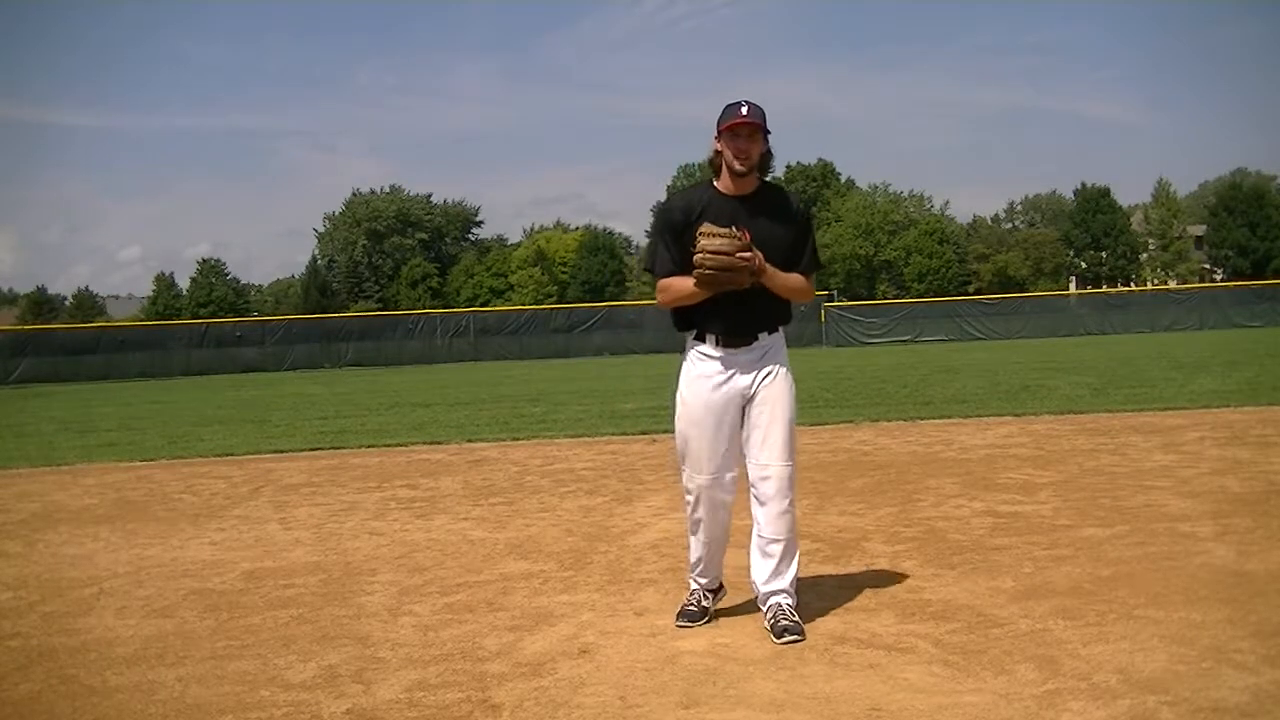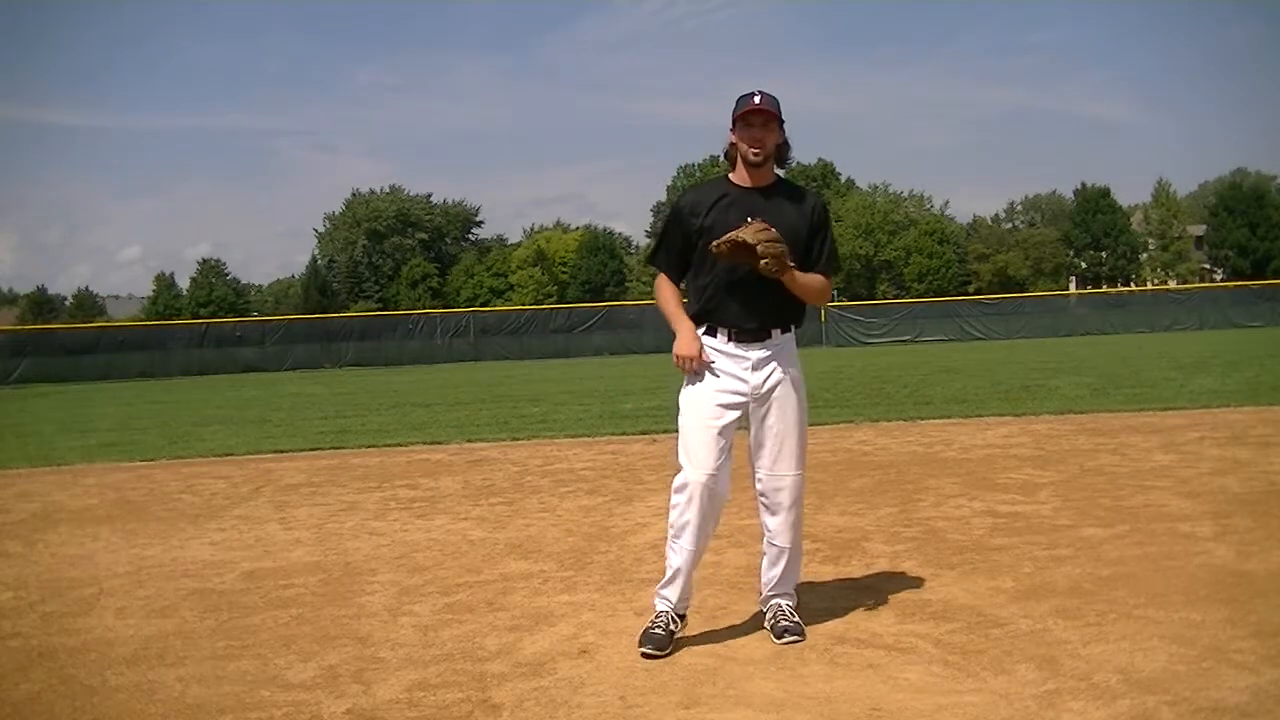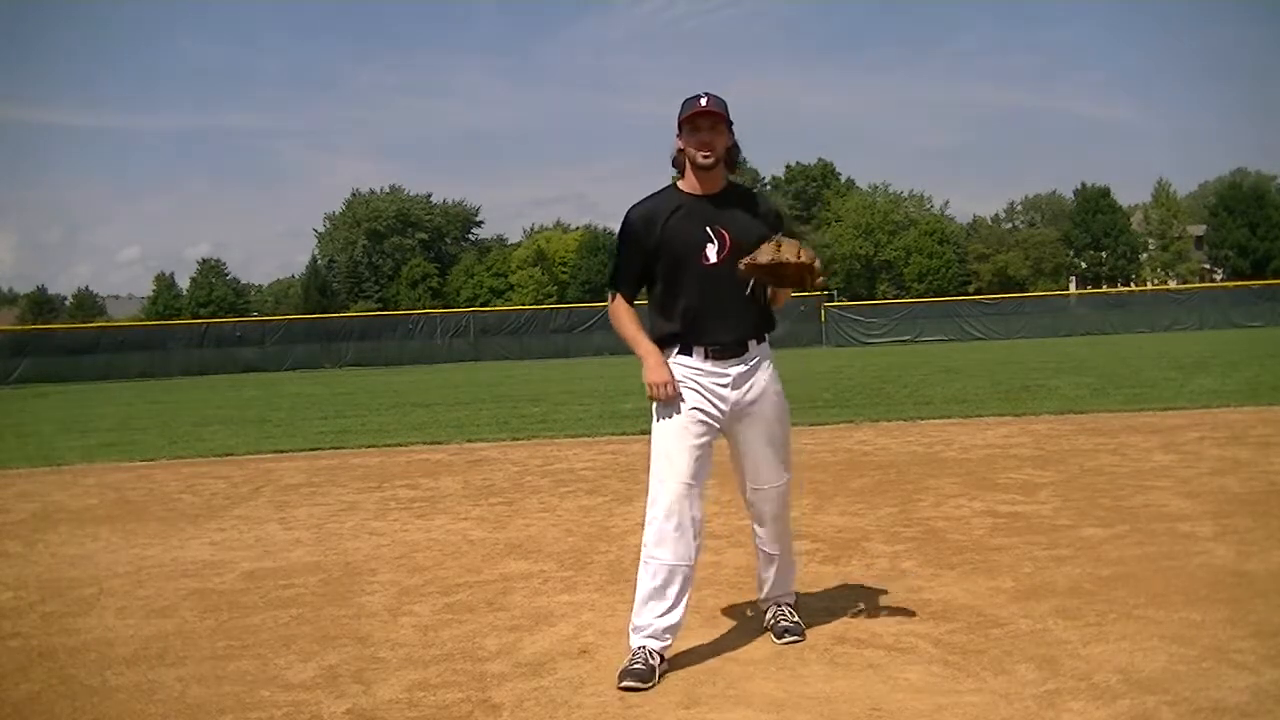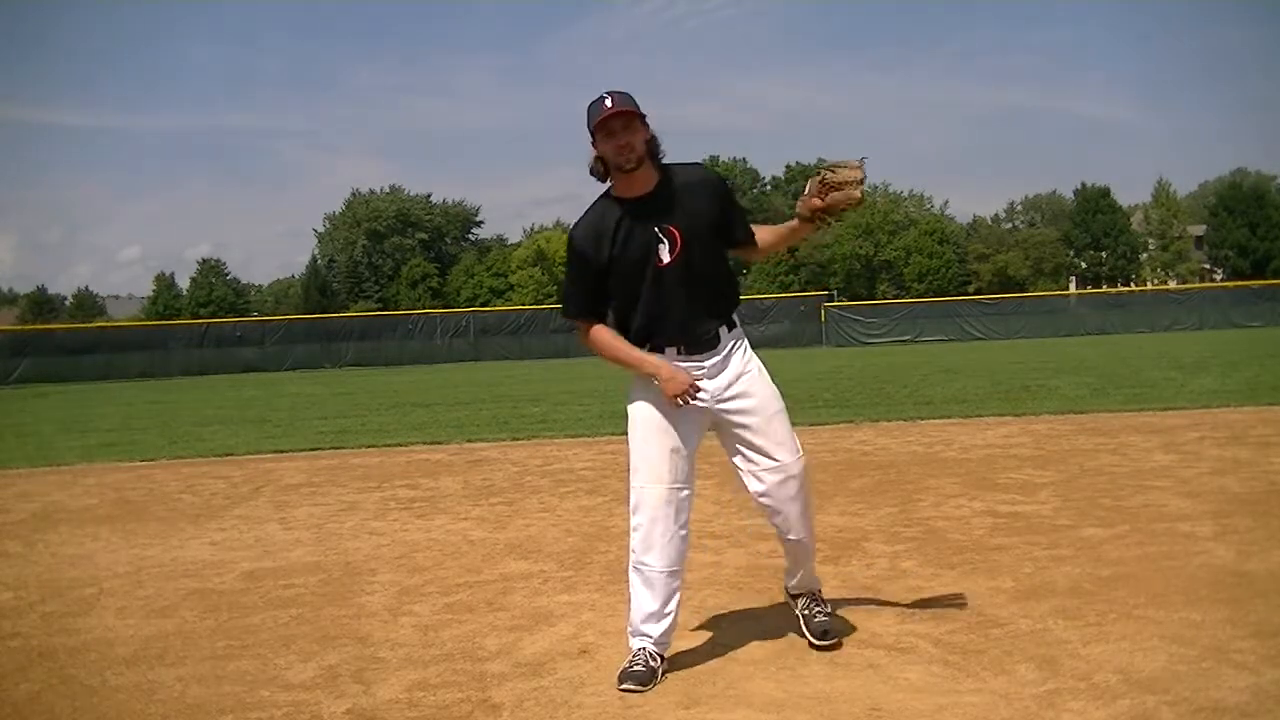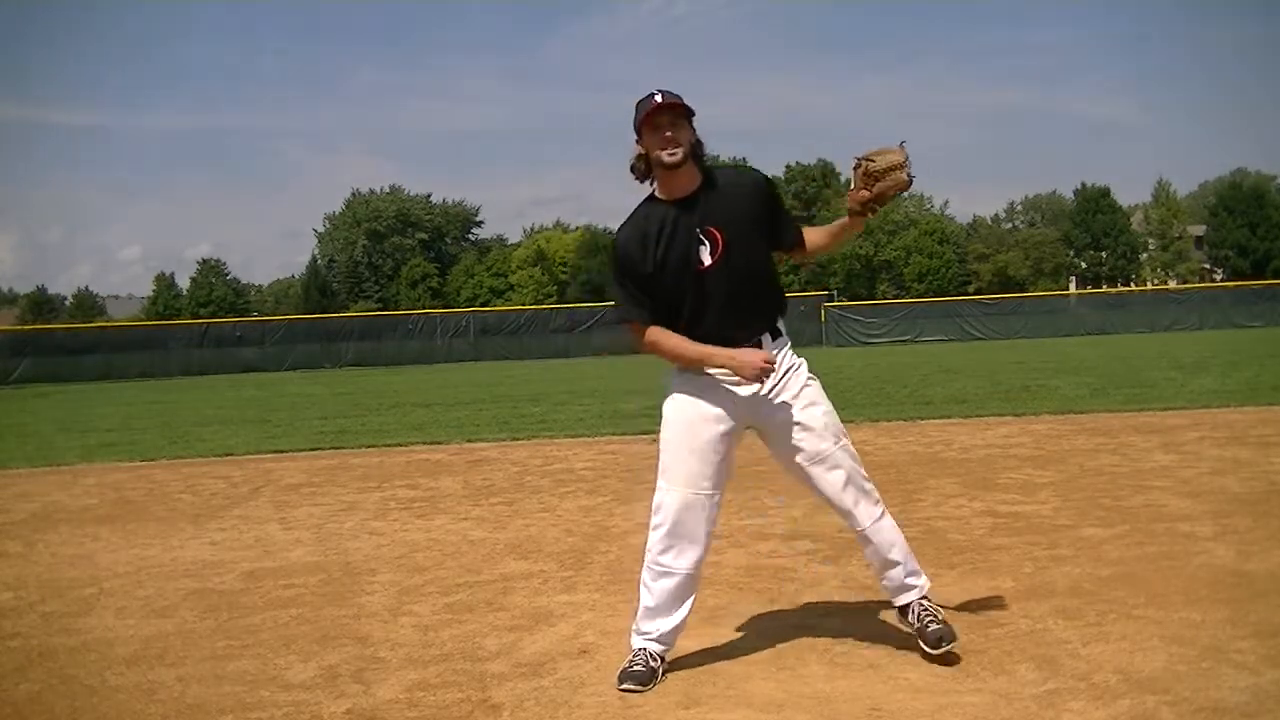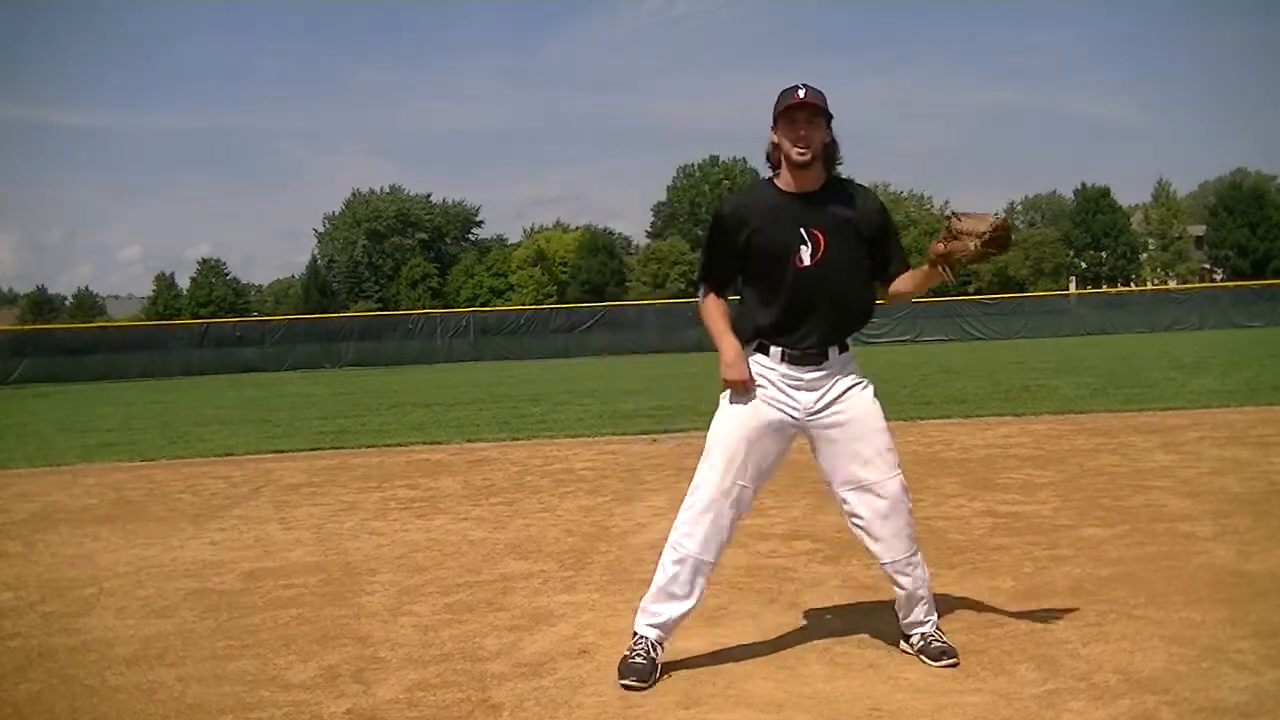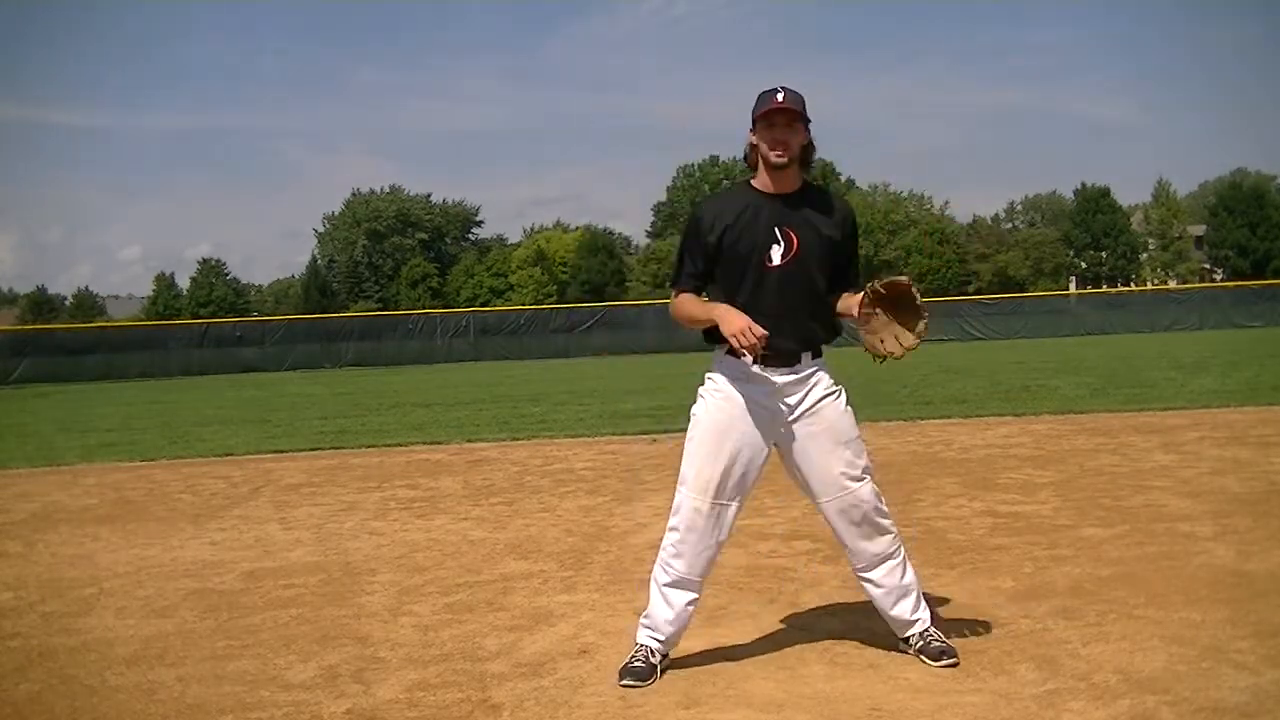
dt=0.4s
person 1, frame 1
left shoulder: (790, 210)
right shoulder: (682, 208)
left elbow: (805, 289)
right elbow: (666, 292)
left wrist: (764, 272)
left hip: (767, 357)
right hip: (706, 359)
left knee: (774, 479)
right knee: (705, 481)
left ankle: (778, 596)
right ankle: (704, 584)
person 1, frame 2
left shoulder: (807, 205)
right shoulder: (695, 203)
left elbow: (822, 292)
right elbow: (663, 278)
left wrist: (783, 269)
right wrist: (683, 327)
left hip: (779, 357)
right hip: (714, 358)
left knee: (782, 485)
right knee: (699, 479)
left ankle: (779, 599)
right ankle: (671, 604)
person 1, frame 3
left shoulder: (760, 211)
right shoulder: (649, 215)
left elbow: (781, 297)
right elbow: (619, 300)
left wrist: (786, 278)
right wrist: (650, 356)
left hip: (754, 368)
right hip: (686, 376)
left knee: (770, 496)
right knee: (671, 502)
left ankle: (778, 601)
right ankle: (649, 643)
person 1, frame 4
left shoulder: (704, 186)
right shoulder: (591, 231)
left elbow: (747, 243)
right elbow: (590, 325)
left wrist: (802, 221)
right wrist: (655, 368)
left hip: (731, 357)
right hip: (661, 375)
left knee: (785, 475)
right knee: (657, 510)
left ankle: (803, 587)
right ankle: (648, 644)
person 1, frame 5
left shoulder: (748, 188)
right shoulder: (635, 236)
left elbow: (797, 246)
right elbow: (647, 333)
left wrist: (854, 219)
right wrist: (726, 358)
left hip: (777, 363)
right hip: (700, 380)
left knee: (847, 484)
right knee: (678, 514)
left ankle: (912, 596)
right ankle: (650, 643)
person 1, frame 6
left shoulder: (862, 206)
right shoulder: (740, 211)
left elbow: (893, 286)
right elbow: (711, 293)
left wrist: (939, 264)
right wrist: (728, 347)
left hip: (838, 378)
right hip: (765, 379)
left knee: (887, 502)
right knee: (710, 503)
left ankle: (918, 625)
right ankle: (650, 633)
person 1, frame 7
left shoulder: (834, 213)
right shoulder: (716, 211)
left elbow: (842, 297)
right elbow: (680, 302)
right wrist: (721, 312)
left hip: (811, 381)
right hip: (736, 381)
left knee: (861, 509)
right knee: (695, 518)
left ankle: (914, 625)
right ankle: (653, 640)
